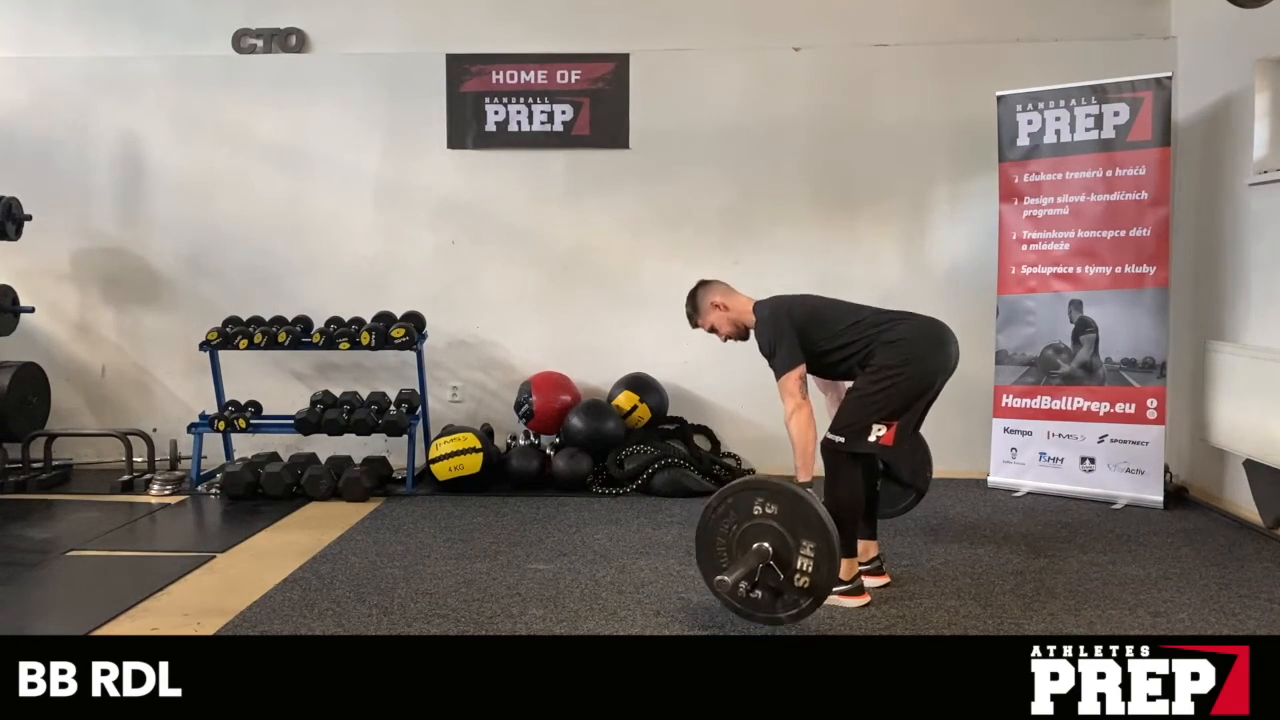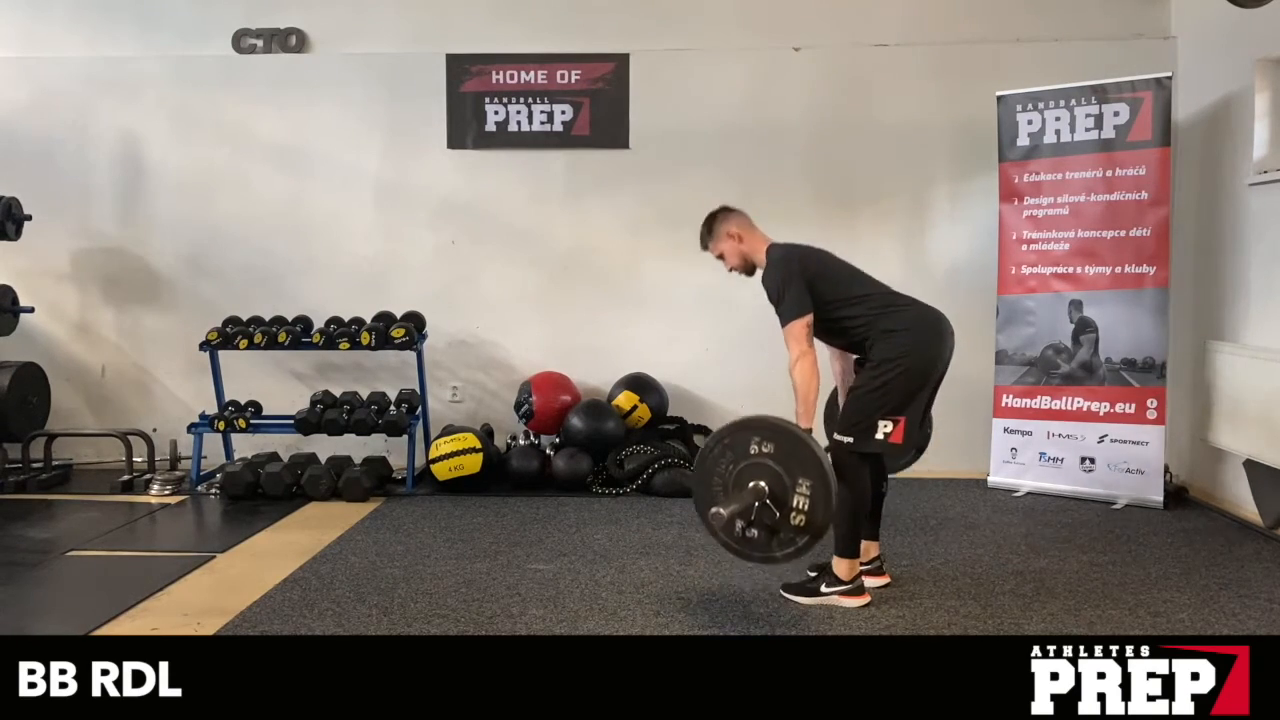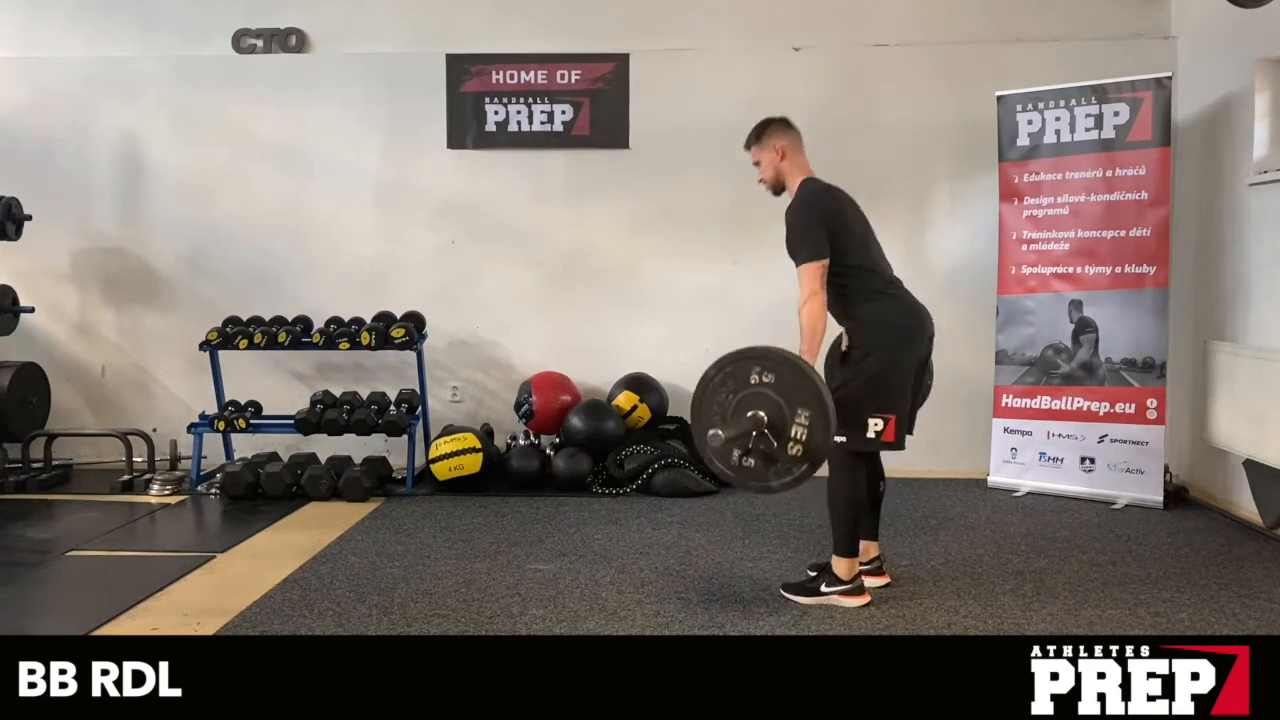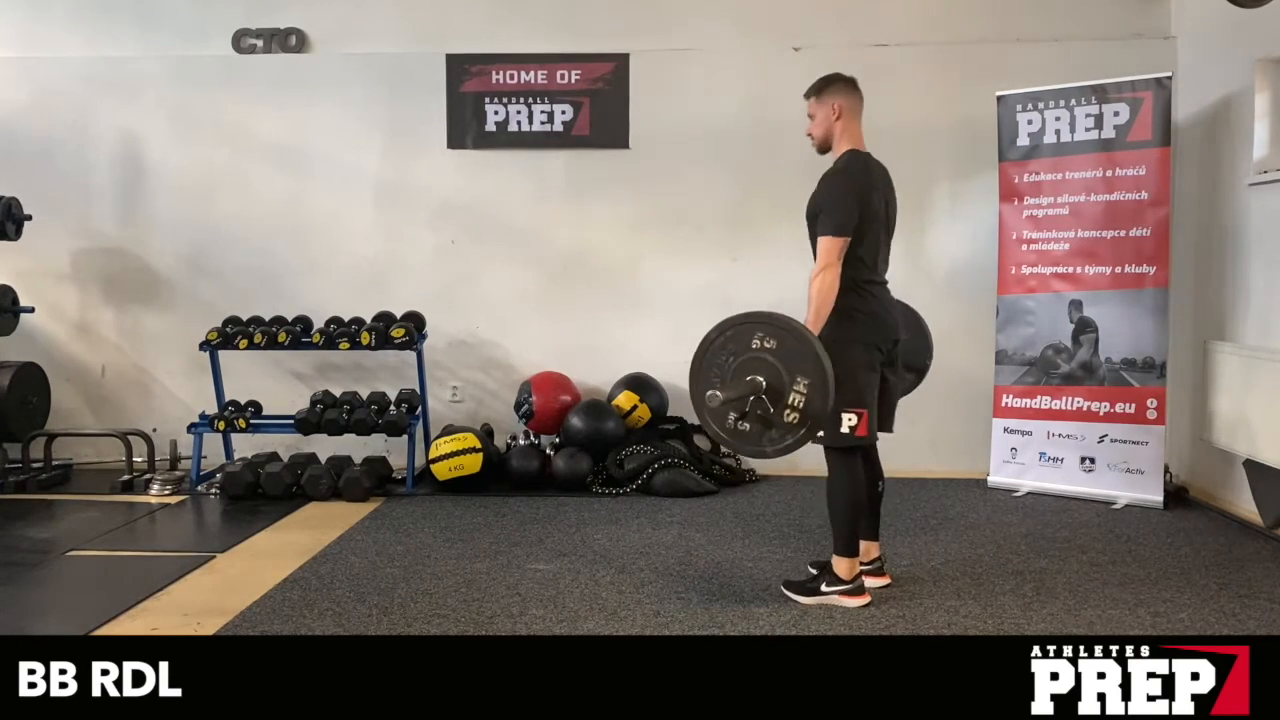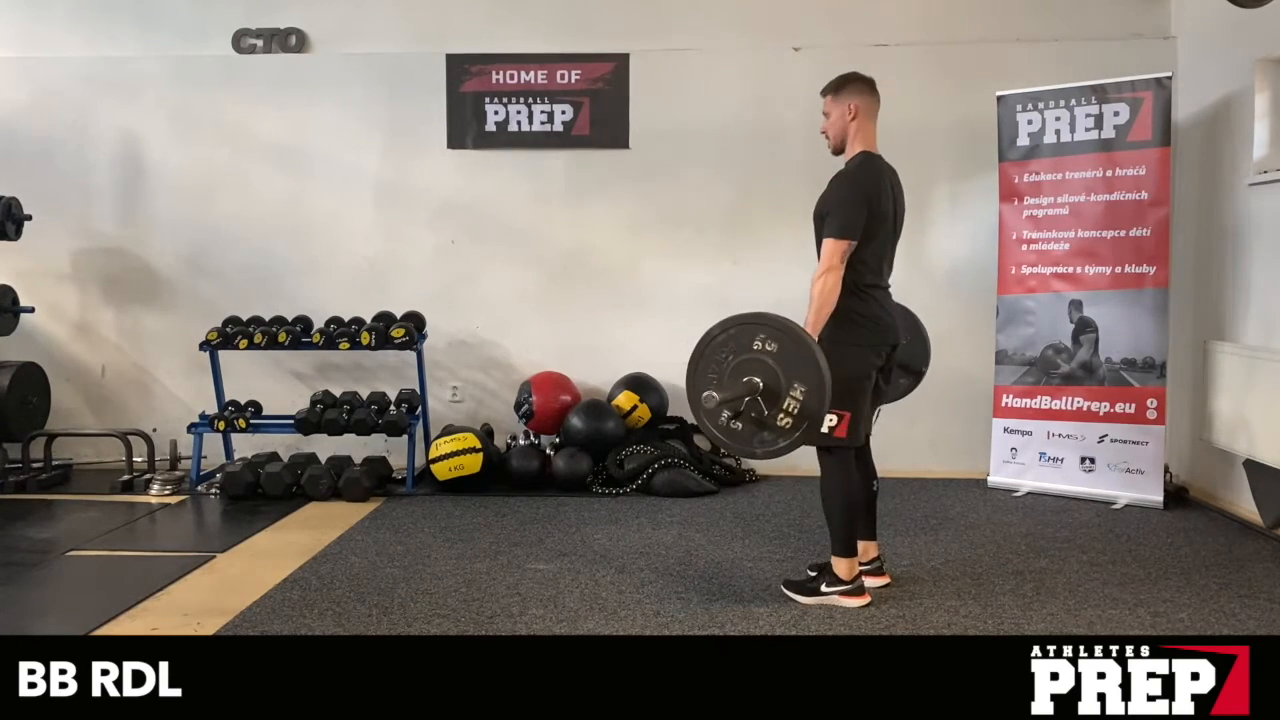
dt=0.2s
person 1, frame 1
left shoulder: (770, 323)
right shoulder: (785, 313)
left elbow: (797, 408)
right elbow: (833, 386)
left wrist: (803, 487)
right wrist: (846, 434)
left hip: (914, 352)
right hip: (928, 344)
left knee: (841, 449)
right knee: (855, 446)
left ankle: (846, 576)
right ankle: (867, 558)
person 1, frame 2
left shoulder: (779, 268)
right shoulder: (798, 260)
left elbow: (802, 355)
right elbow: (840, 336)
left wrist: (803, 432)
right wrist: (850, 401)
left hip: (909, 343)
right hip: (922, 335)
left knee: (849, 448)
right knee: (860, 450)
left ankle: (845, 576)
right ankle: (867, 560)
person 1, frame 3
left shoulder: (805, 206)
right shoulder: (829, 198)
left elbow: (813, 294)
left wrist: (804, 370)
right wrist: (853, 338)
left hip: (883, 335)
right hip: (903, 324)
left knee: (848, 446)
right knee: (859, 446)
left ankle: (845, 577)
right ankle: (868, 559)
person 1, frame 4
left shoulder: (841, 178)
right shoulder: (874, 174)
left elbow: (828, 267)
left hip: (852, 330)
right hip: (878, 322)
left knee: (843, 447)
right knee: (859, 443)
left ankle: (844, 577)
right ankle: (869, 559)
person 1, frame 5
left shoulder: (851, 181)
right shoulder: (886, 178)
left elbow: (831, 270)
left wrist: (805, 343)
left hip: (849, 333)
right hip: (877, 327)
left knee: (835, 448)
right knee: (853, 445)
left ankle: (844, 578)
right ankle: (868, 558)
